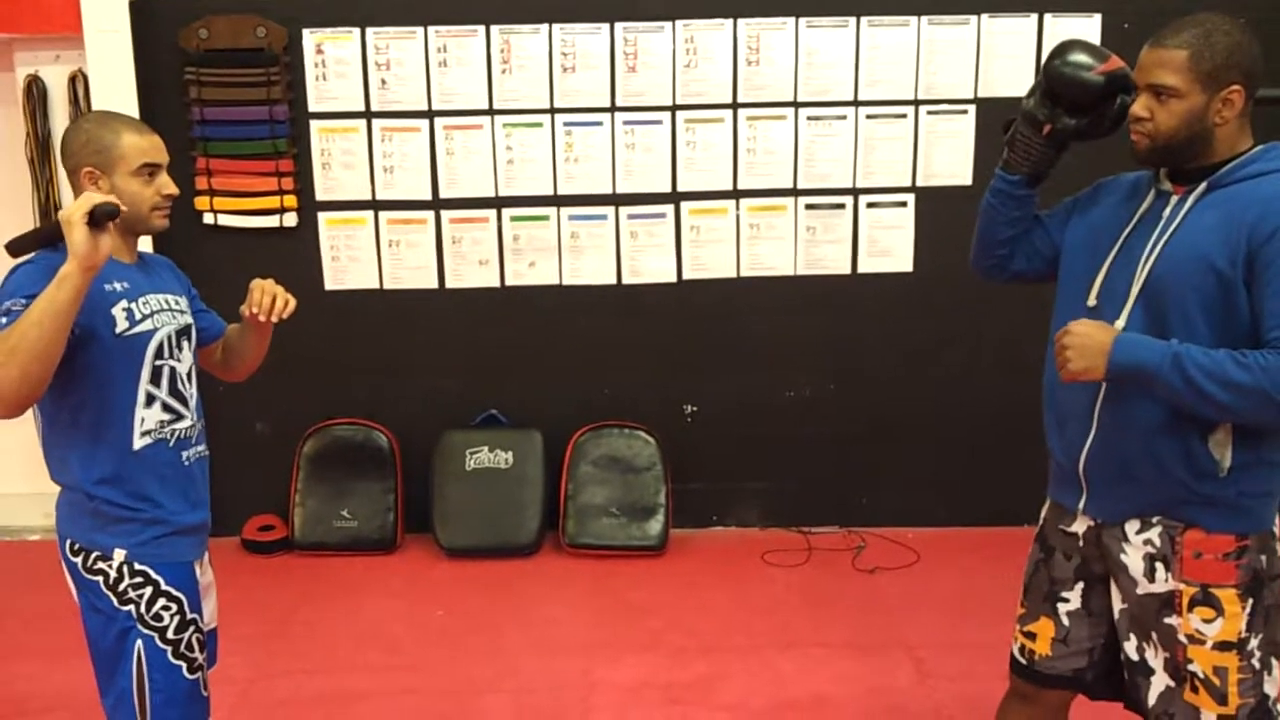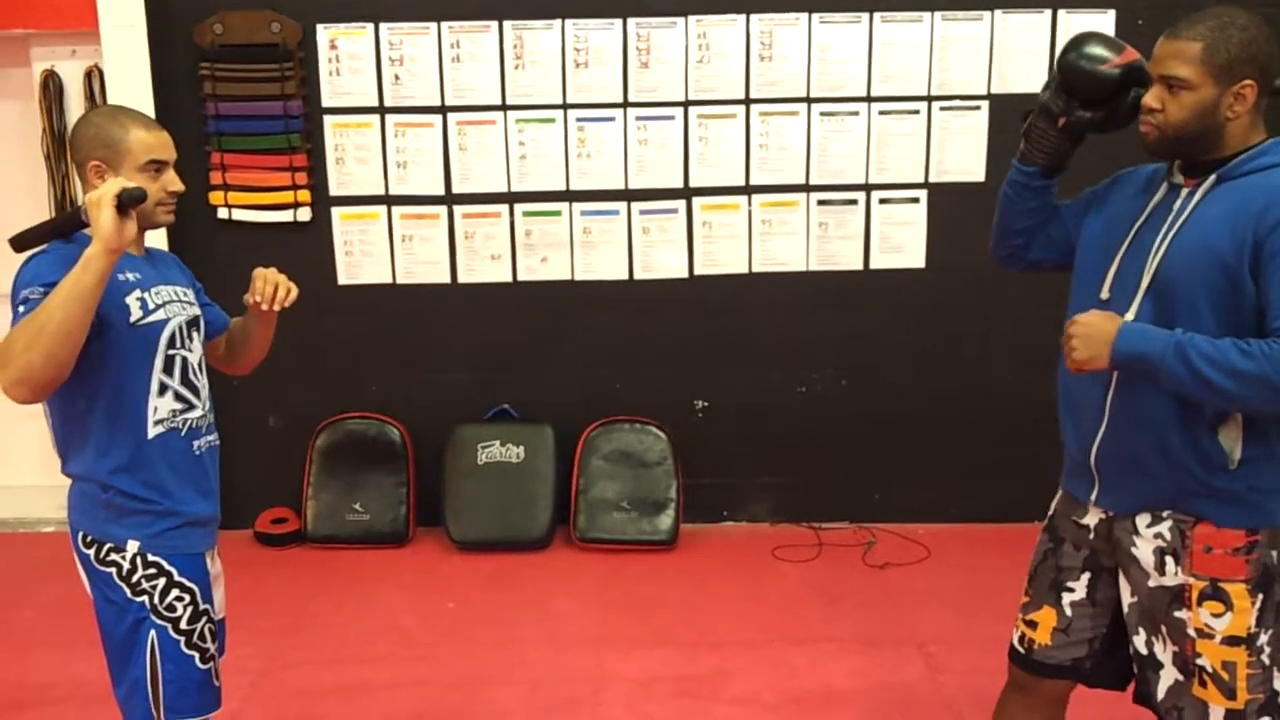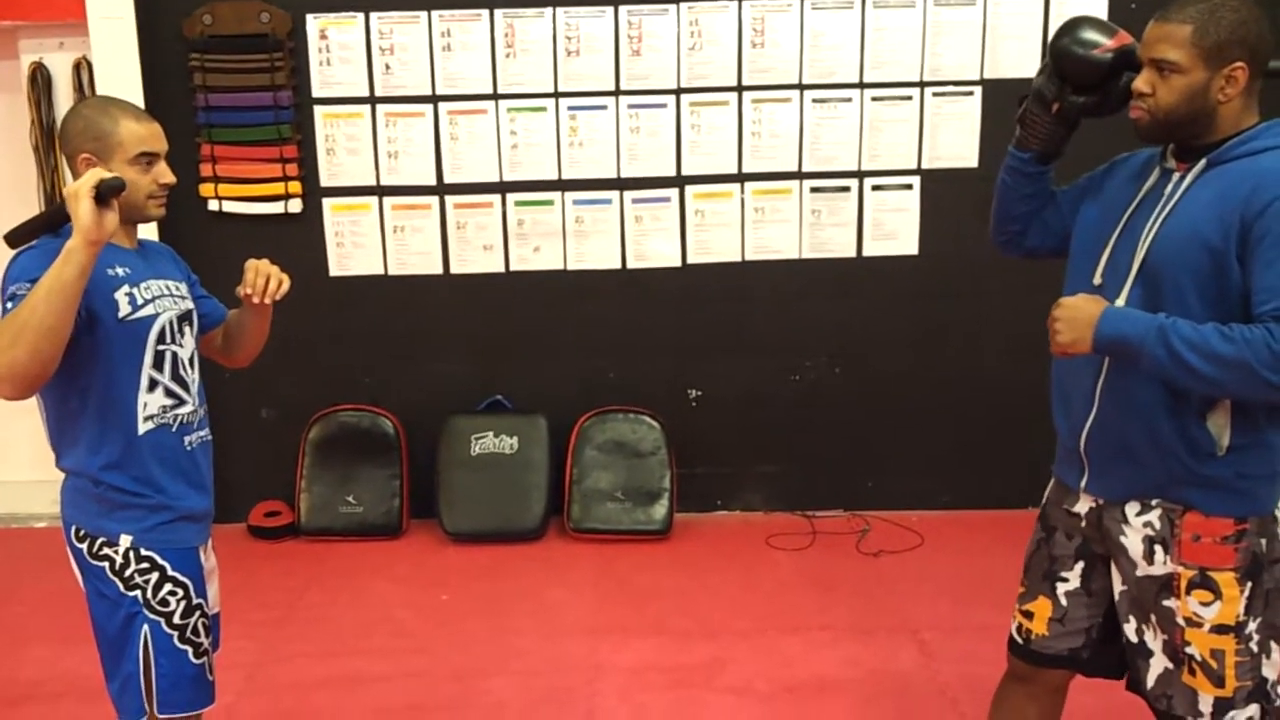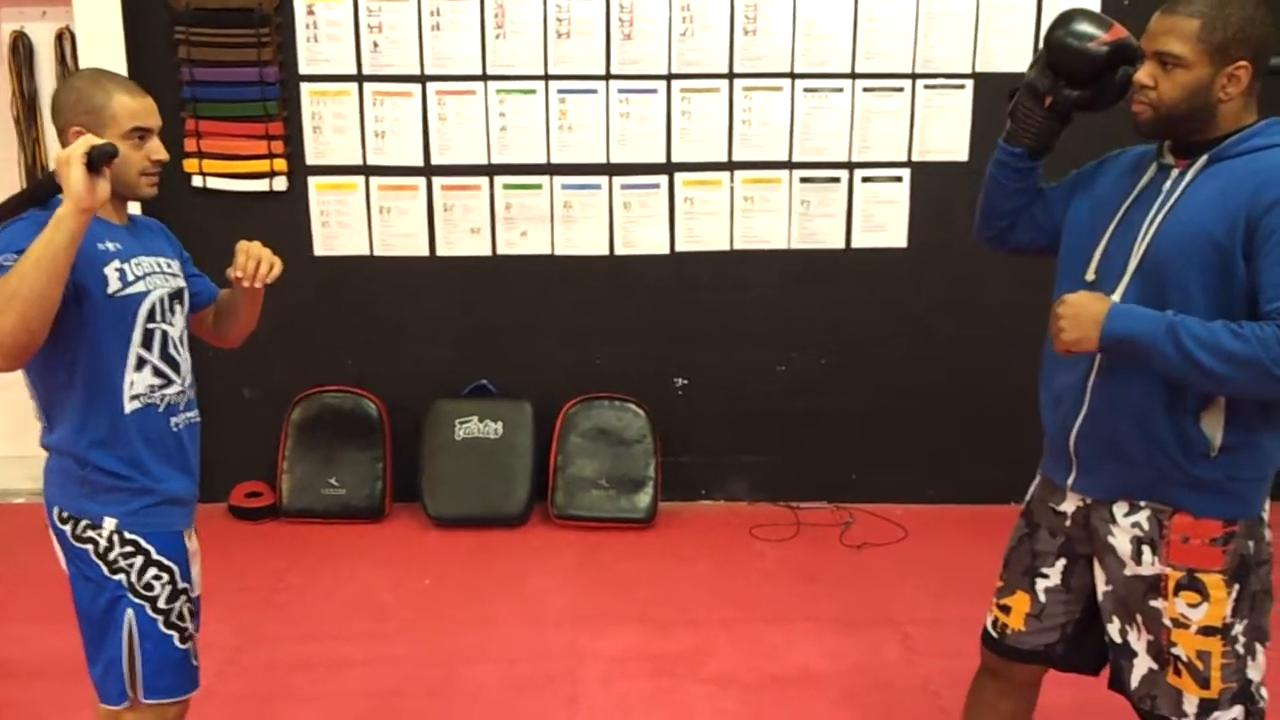
dt=1s
person 1, frame 1
right shoulder: (1113, 200)
right elbow: (998, 256)
left wrist: (1125, 355)
right wrist: (1029, 146)
left hip: (1199, 530)
right hip: (1079, 508)
person 1, frame 2
right shoulder: (1132, 192)
right elbow: (1019, 244)
left wrist: (1131, 345)
right wrist: (1045, 139)
left hip: (1207, 523)
right hip: (1091, 500)
person 1, frame 3
right shoulder: (1130, 175)
right elbow: (1018, 229)
left wrist: (1115, 329)
right wrist: (1041, 128)
left hip: (1200, 513)
right hip: (1086, 487)
person 1, frame 4
right shoulder: (1120, 171)
right elbow: (1004, 226)
left wrist: (1122, 326)
right wrist: (1033, 118)
left hip: (1189, 514)
right hip: (1069, 485)
right knee: (1007, 659)
person 2, frame 1
left shoulder: (163, 274)
left elbow: (228, 362)
left wrist: (259, 320)
right wrist: (80, 268)
left hip: (181, 529)
right hip: (122, 542)
person 2, frame 2
left shoulder: (169, 267)
right shoulder: (59, 267)
left elbow: (232, 357)
left wrist: (263, 310)
right wrist: (105, 251)
left hip: (189, 521)
right hip: (134, 533)
person 2, frame 3
left shoulder: (165, 261)
right shoulder: (51, 261)
left elbow: (231, 350)
left wrist: (258, 302)
right wrist: (85, 244)
left hip: (184, 514)
right hip: (128, 527)
person 2, frame 4
left shoulder: (155, 237)
left elbow: (221, 329)
left wrist: (248, 284)
right wrist: (75, 211)
left hip: (163, 496)
right hip: (110, 508)
